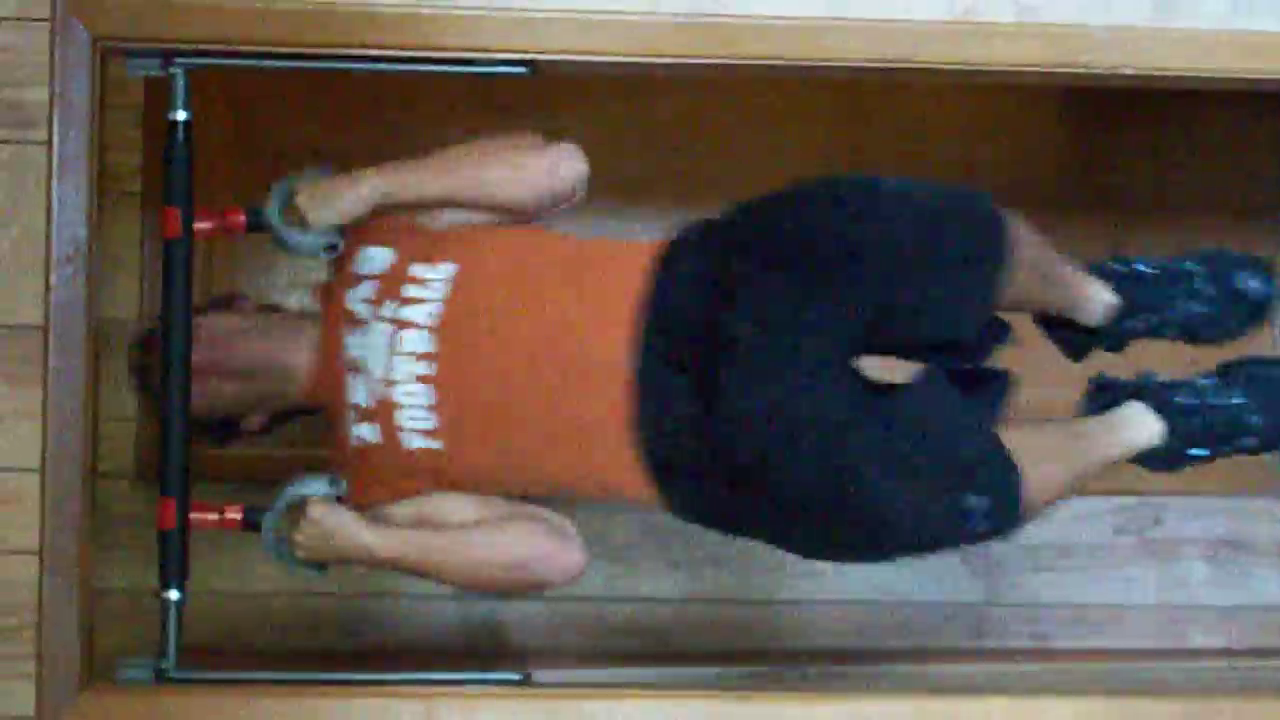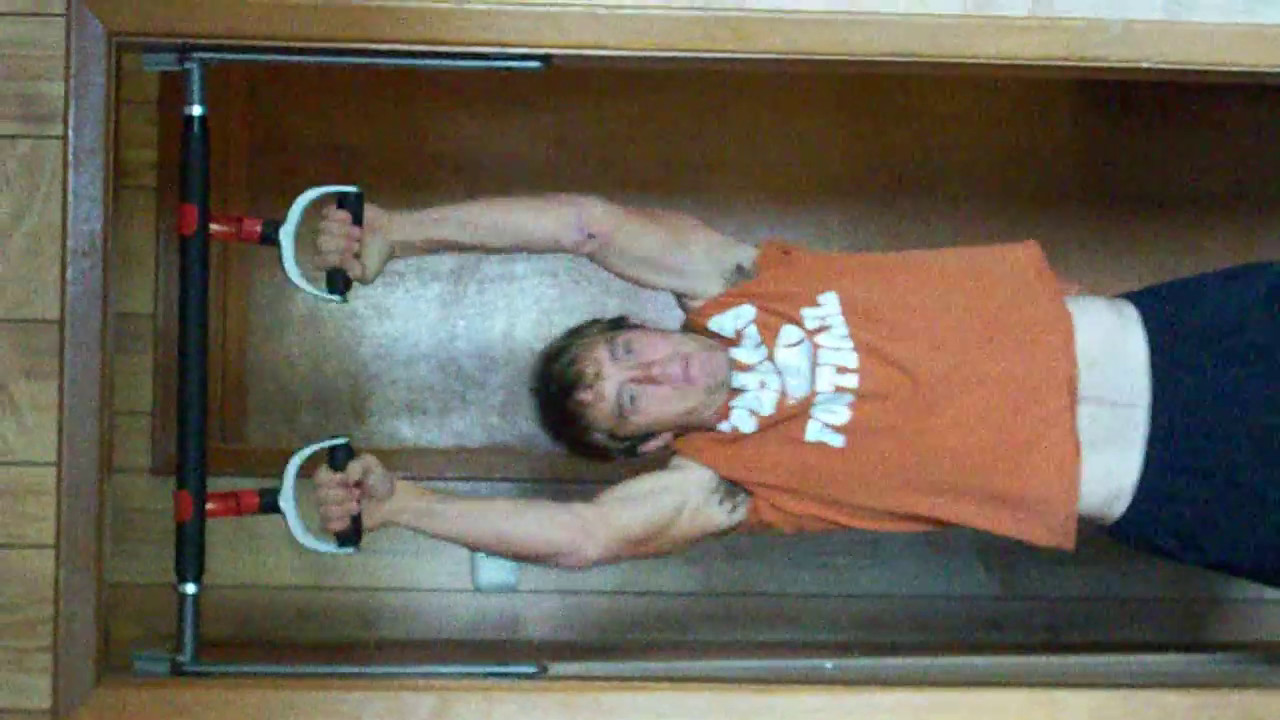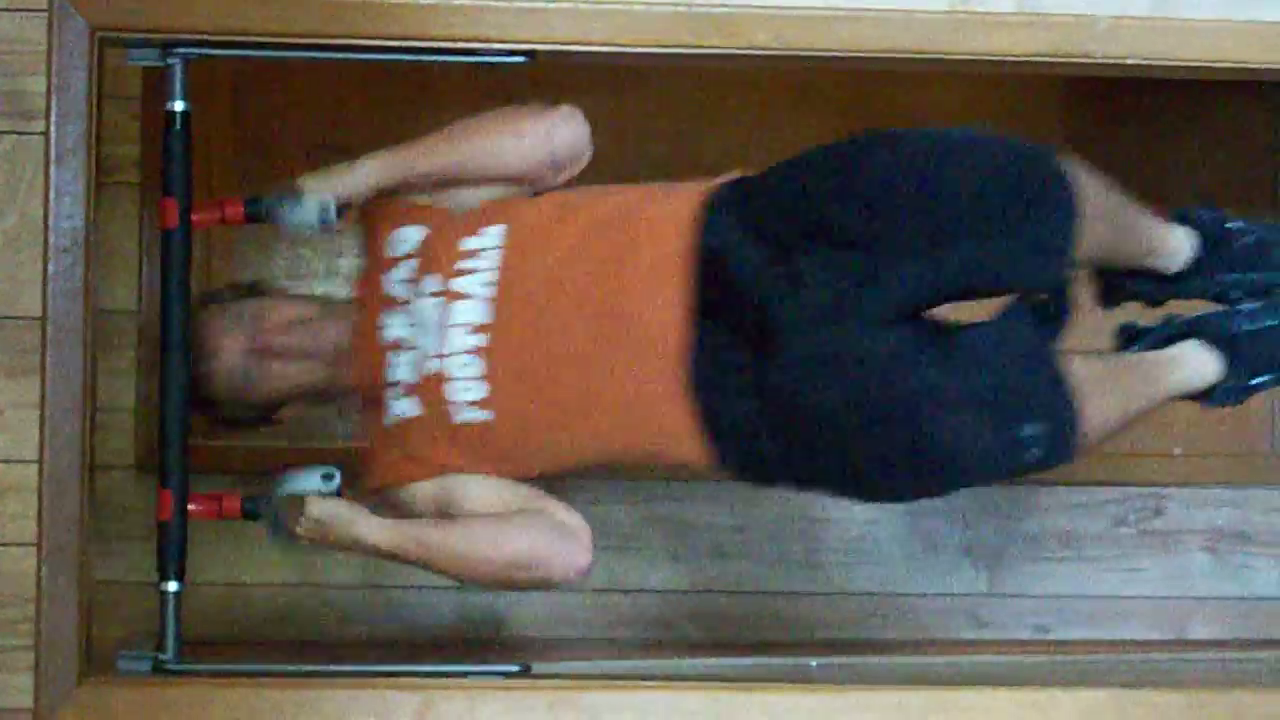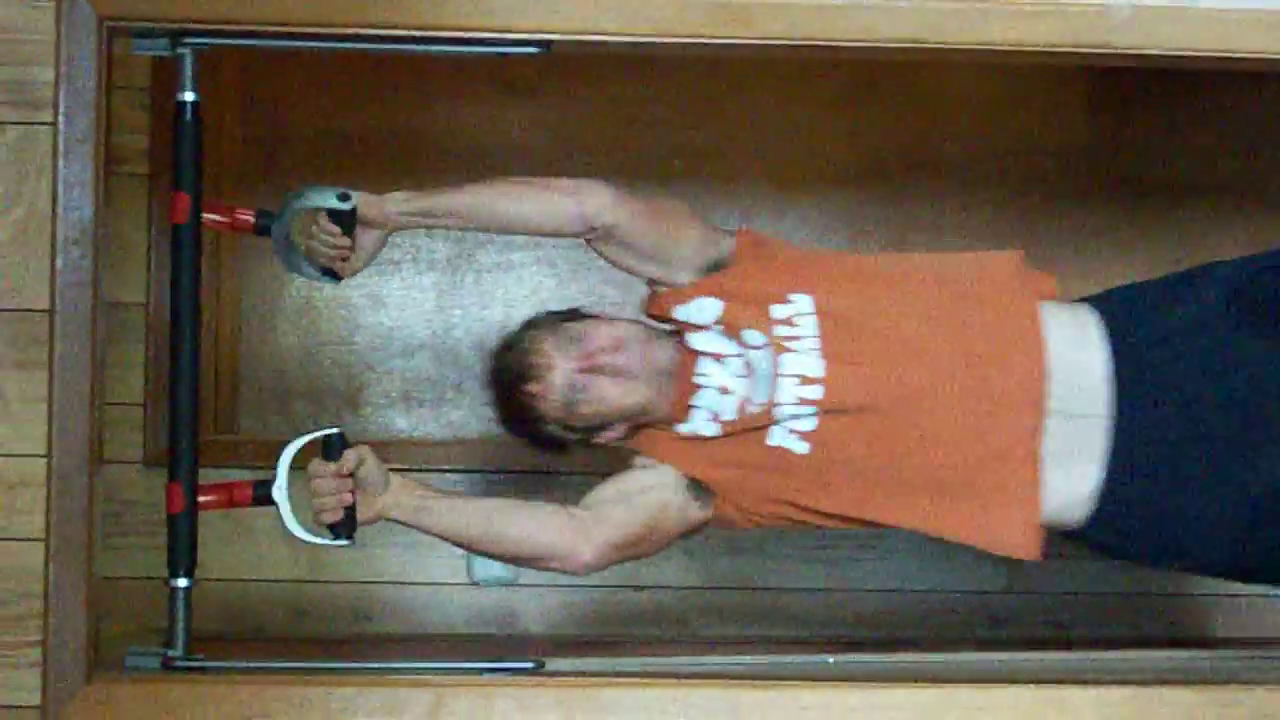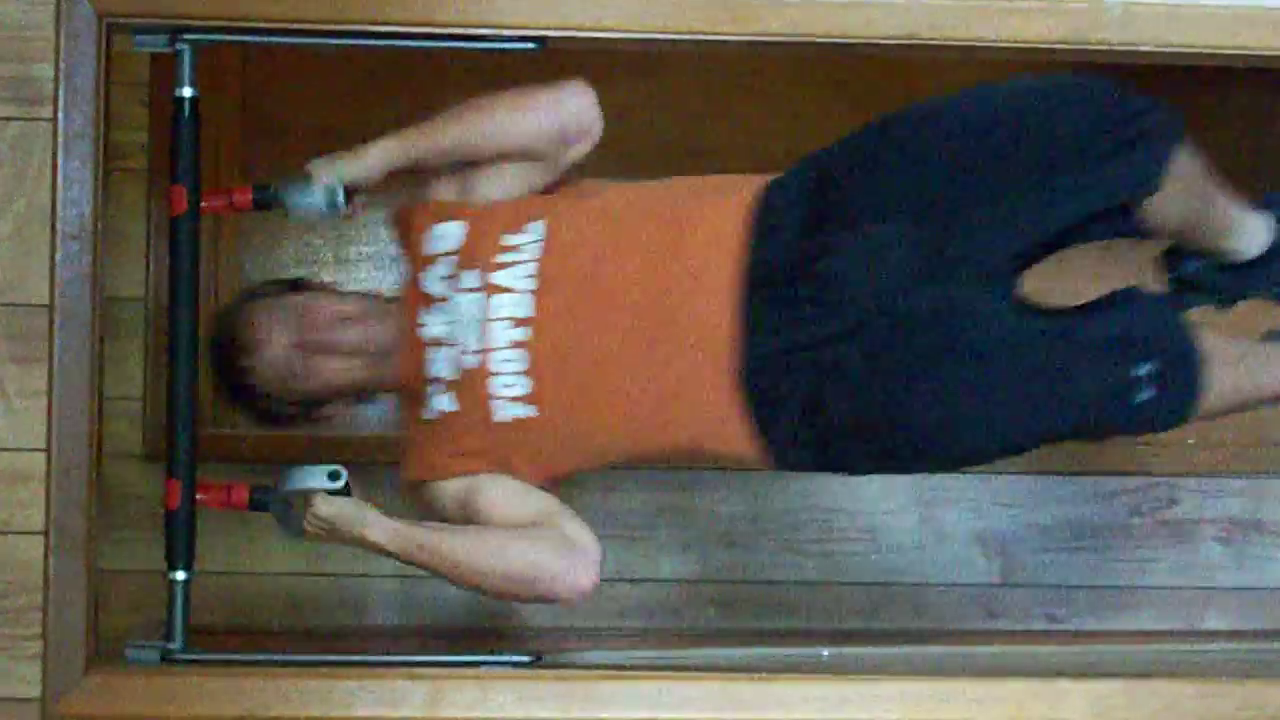
dt=1s
person 1, frame 1
left shoulder: (372, 243)
right shoulder: (381, 476)
left elbow: (559, 167)
right elbow: (551, 553)
left wrist: (367, 190)
right wrist: (357, 542)
left hip: (694, 288)
right hip: (704, 438)
left knee: (884, 225)
right knee: (944, 497)
left ankle: (1102, 306)
right ankle: (1142, 422)
person 1, frame 2
left shoulder: (731, 288)
right shoulder: (733, 469)
left elbow: (590, 219)
right elbow: (588, 533)
left wrist: (402, 225)
right wrist: (398, 504)
left hip: (1145, 328)
right hip: (1150, 481)
person 1, frame 3
left shoulder: (398, 228)
right shoulder: (414, 462)
left elbow: (563, 135)
right elbow: (562, 547)
left wrist: (370, 175)
right wrist: (360, 528)
left hip: (739, 242)
right hip: (756, 402)
left knee: (1002, 185)
right knee: (1002, 419)
left ankle: (1188, 258)
person 1, frame 4
left shoulder: (699, 276)
right shoulder: (686, 463)
left elbow: (597, 203)
right elbow: (581, 539)
left wrist: (396, 205)
right wrist: (395, 500)
left hip: (1081, 338)
person 1, frame 5
left shoulder: (442, 221)
right shoulder: (451, 457)
left elbow: (572, 108)
right elbow: (569, 568)
left wrist: (373, 159)
right wrist: (370, 528)
left hip: (799, 226)
right hip: (811, 392)
left knee: (1093, 123)
right knee: (1119, 371)
